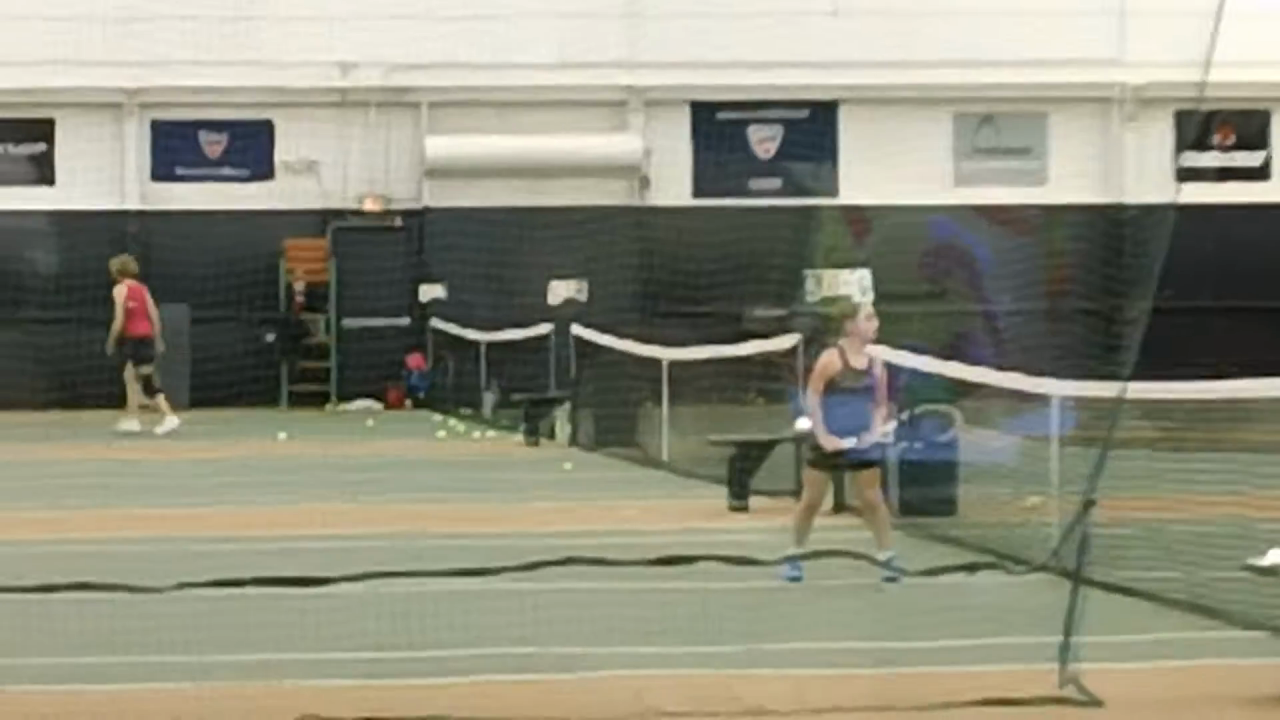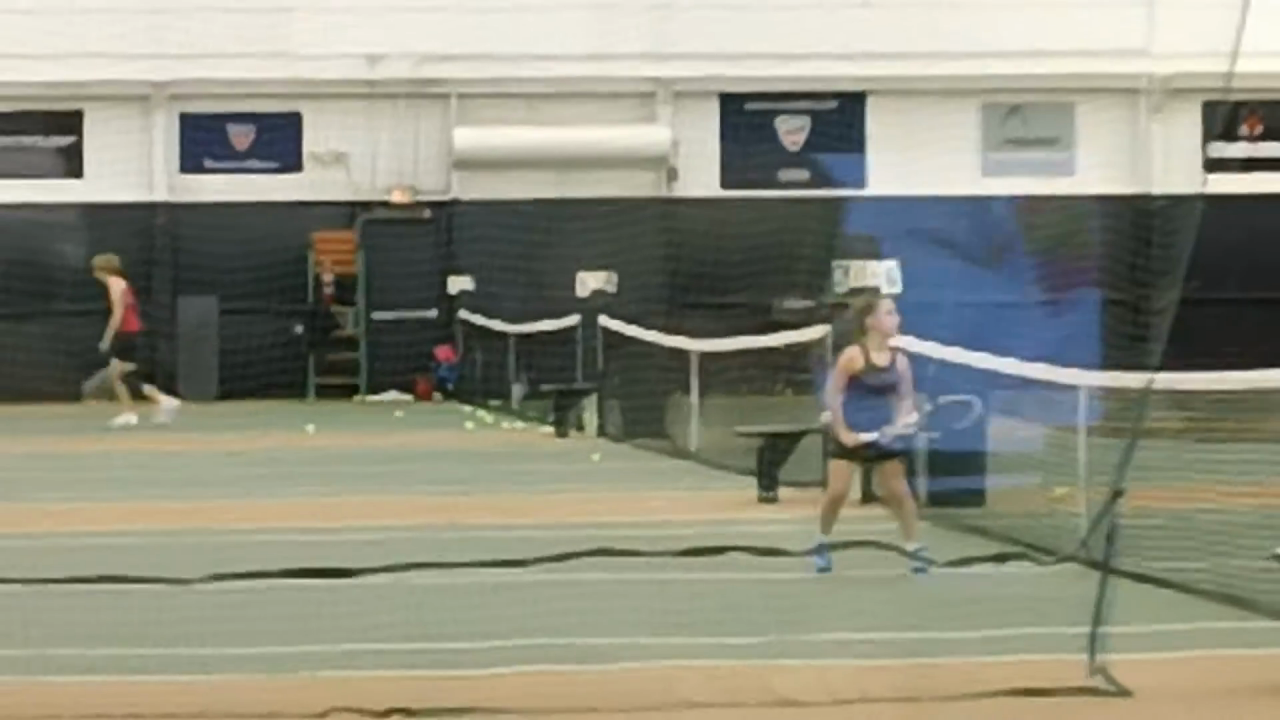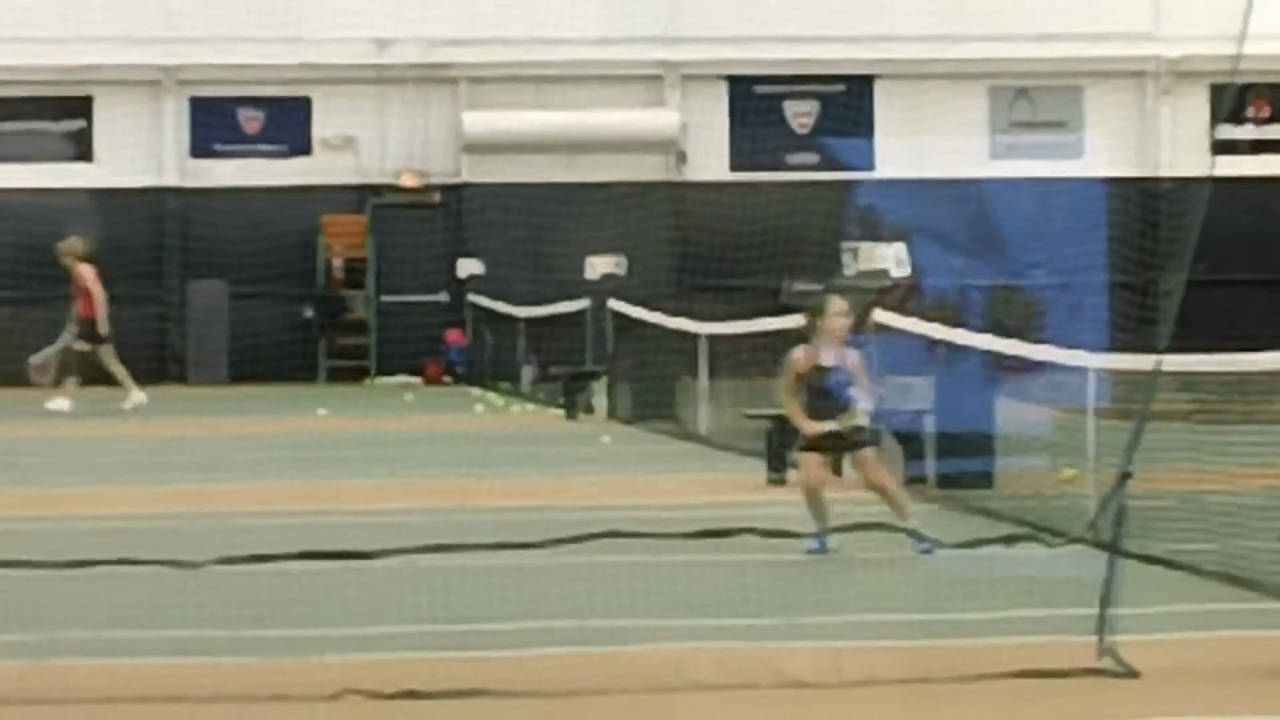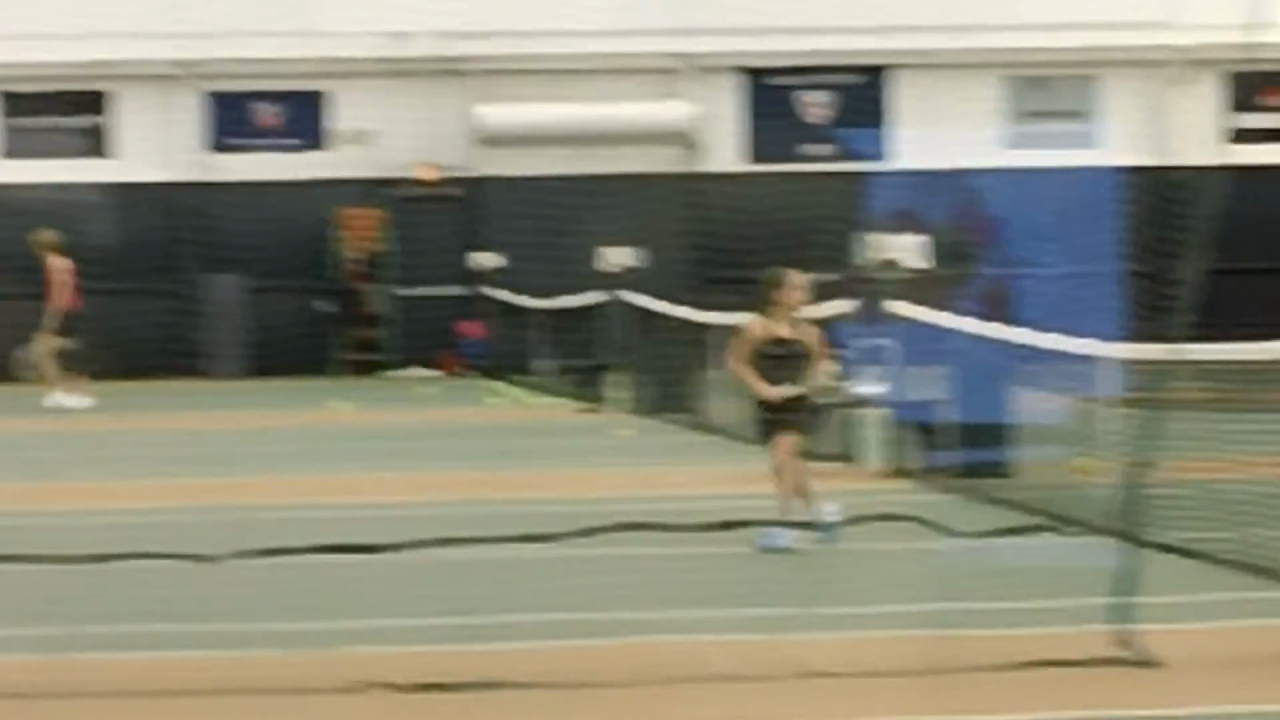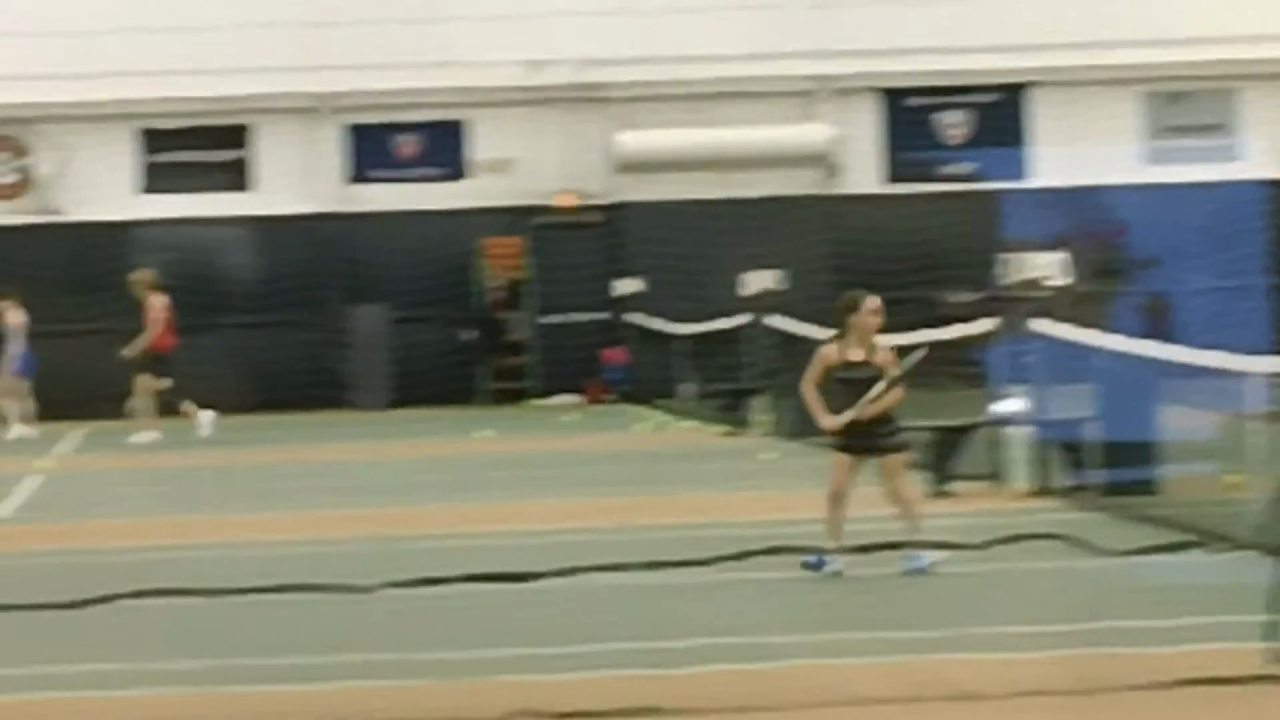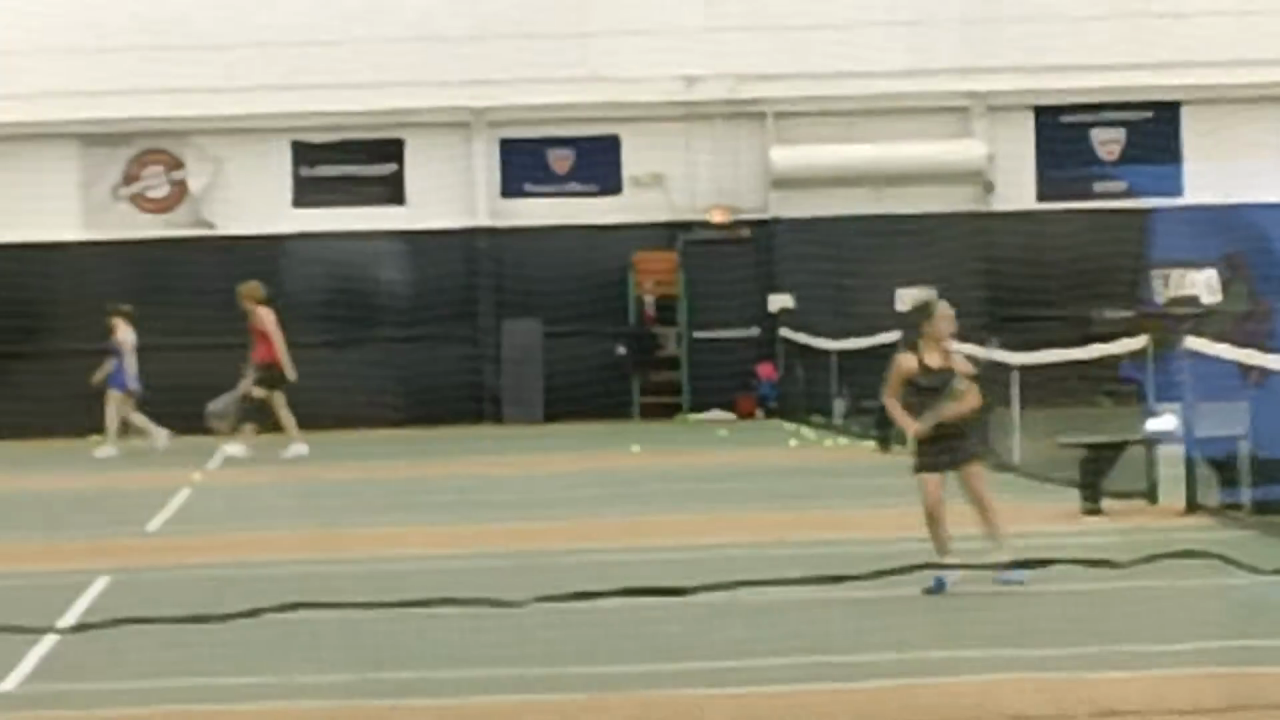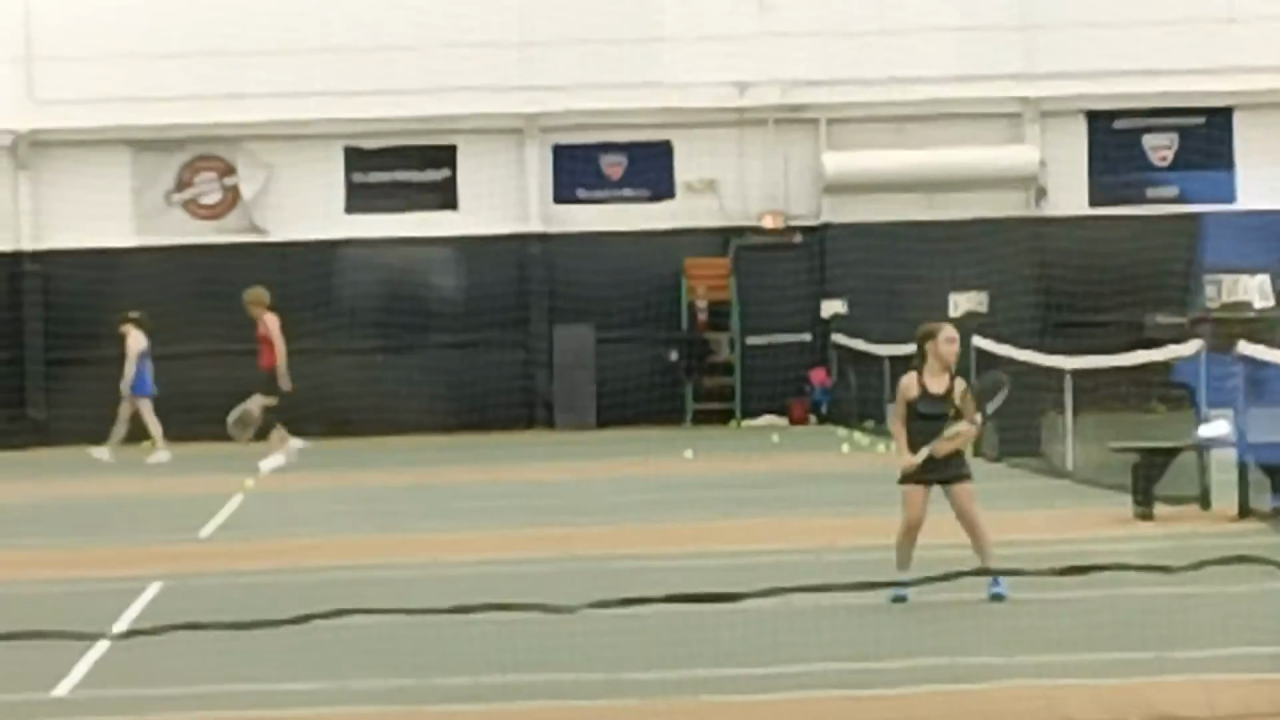
dt=0.3s
person 1, frame 1
left shoulder: (876, 365)
right shoulder: (830, 359)
left elbow: (881, 404)
right elbow: (811, 399)
left wrist: (876, 430)
right wrist: (822, 435)
left hip: (863, 442)
right hip: (829, 441)
left knee: (873, 500)
right knee: (811, 501)
left ankle: (886, 557)
right ankle: (794, 556)
person 1, frame 2
left shoulder: (899, 360)
right shoulder: (852, 355)
left elbow: (906, 398)
right elbow: (831, 394)
left wrist: (900, 423)
right wrist: (841, 431)
left hip: (884, 435)
right hip: (851, 435)
left knee: (898, 492)
right knee: (836, 492)
left ankle: (914, 549)
right ankle: (823, 544)
person 1, frame 3
left shoulder: (851, 356)
right shoulder: (800, 357)
left elbow: (865, 392)
right elbow: (786, 393)
left wrist: (859, 414)
right wrist: (803, 423)
left hip: (853, 428)
right hip: (817, 431)
left knee: (879, 482)
right knee: (809, 482)
left ankle: (914, 530)
right ankle: (822, 532)
person 1, frame 4
left shoulder: (806, 332)
right shoulder: (755, 328)
left elbow: (819, 363)
right elbow: (736, 361)
left wrist: (808, 382)
right wrist: (762, 388)
left hip: (796, 406)
right hip: (771, 407)
left knee: (783, 465)
right knee: (784, 467)
left ankle: (782, 528)
right ankle: (823, 512)
person 1, frame 5
left shoulder: (881, 352)
right shoulder: (828, 352)
left elbow: (897, 391)
right elbow: (808, 386)
left wrist: (874, 407)
right wrist: (823, 417)
left hip: (882, 428)
right hip: (849, 432)
left knee: (897, 488)
right knee: (837, 490)
left ankle: (919, 549)
right ankle: (831, 555)
person 1, frame 6
left shoulder: (956, 360)
right shoulder: (906, 361)
left elbow: (974, 398)
right elbow: (890, 398)
left wrist: (950, 411)
right wrist: (908, 424)
left hip: (959, 437)
right hip: (929, 443)
left knee: (981, 499)
right knee: (932, 507)
left ankle: (1005, 559)
right ankle: (946, 568)
person 1, frame 7
left shoulder: (959, 386)
right shoulder: (909, 383)
left elbow: (972, 428)
right elbow: (896, 420)
left wrist: (951, 445)
right wrist: (905, 453)
left hip: (951, 461)
right hip: (918, 463)
left knee: (971, 520)
right knee: (911, 522)
left ankle: (993, 578)
right ankle: (902, 581)
